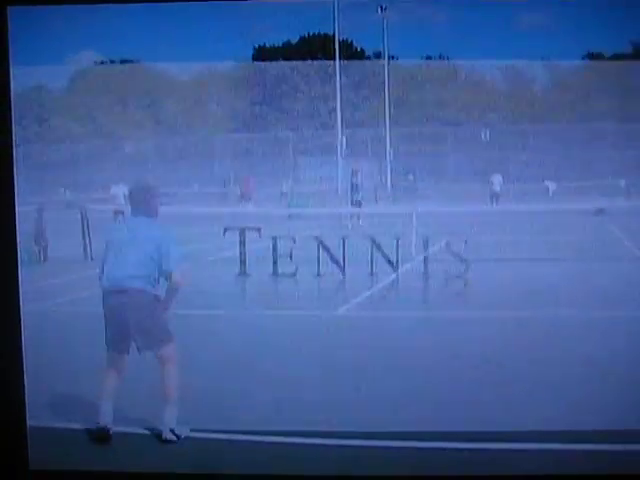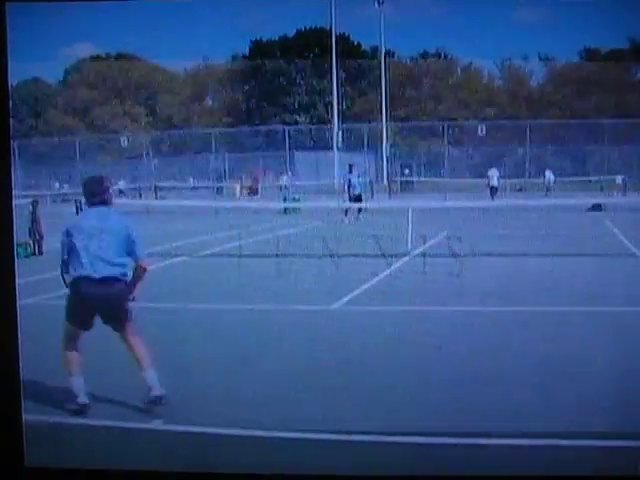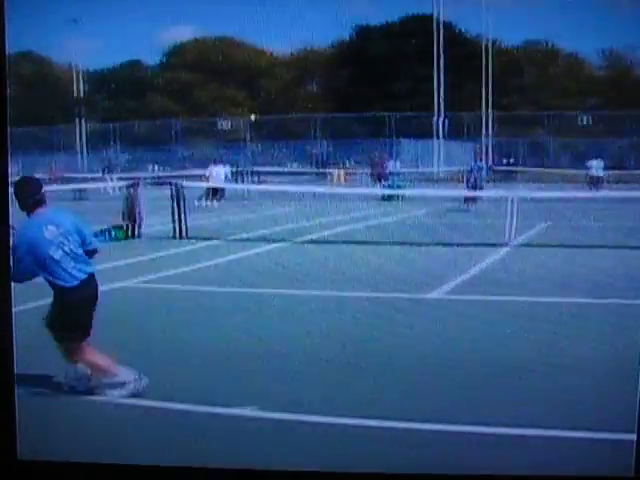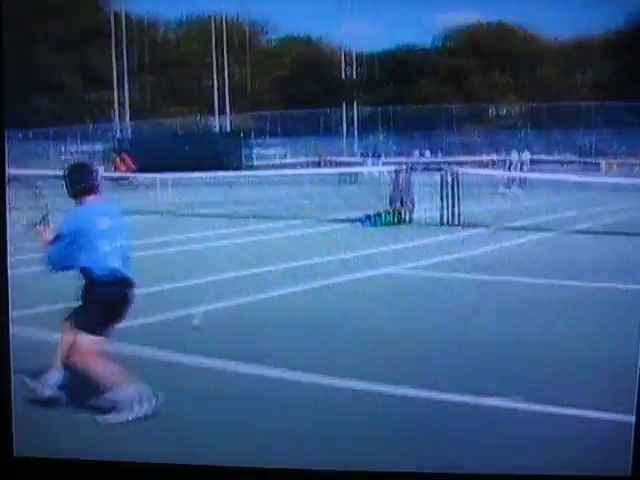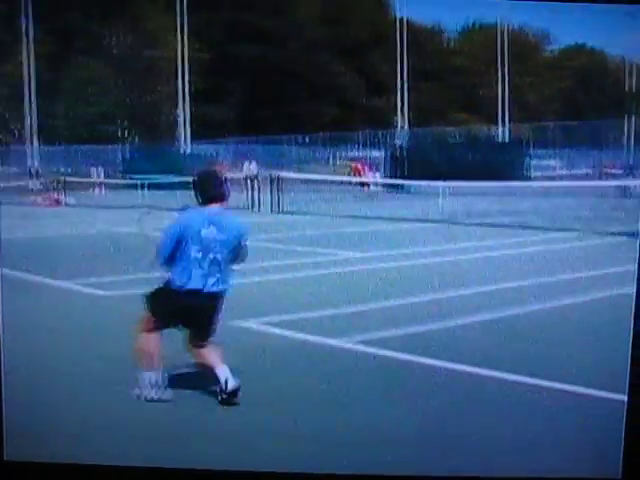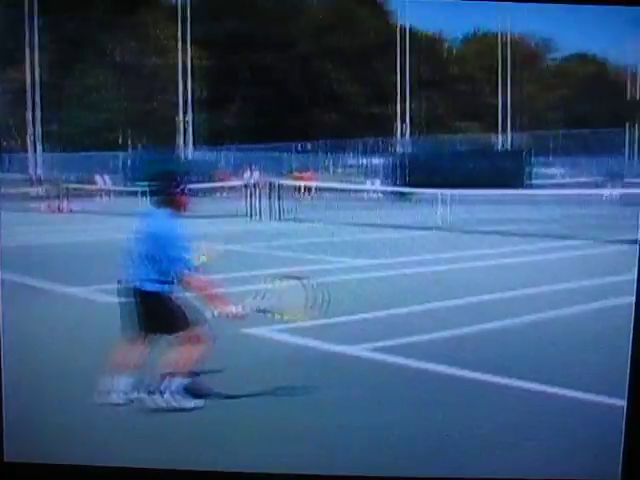
dt=0.5s
person 1, frame 1
left shoulder: (116, 233)
right shoulder: (158, 233)
left elbow: (103, 276)
right elbow: (175, 280)
right wrist: (164, 306)
left hip: (111, 301)
right hip: (141, 300)
left knee: (115, 365)
right knee: (169, 360)
left ankle: (105, 418)
right ankle: (168, 426)
person 1, frame 2
left shoulder: (74, 224)
right shoulder: (121, 223)
left elbow: (65, 264)
right elbow: (141, 265)
right wrist: (129, 290)
left hip: (82, 288)
right hip: (114, 289)
left knee: (70, 341)
right knee: (131, 337)
left ankle: (79, 395)
right ankle: (153, 386)
person 1, frame 3
left shoulder: (24, 234)
right shoulder: (67, 218)
left elbow: (19, 275)
right elbow: (92, 249)
left hip: (71, 294)
right hip: (88, 284)
left knee: (79, 348)
right knee: (55, 326)
left ankle: (129, 379)
right ankle: (80, 375)
person 1, frame 4
left shoulder: (77, 218)
right shoulder: (112, 211)
left elbow: (54, 260)
left wrist: (48, 241)
right wrist: (58, 240)
left hip: (104, 290)
right hip: (119, 288)
left knee: (84, 356)
right knee: (72, 328)
left ankle: (137, 399)
right ankle: (52, 382)
person 1, frame 5
left shoulder: (185, 219)
right shoulder: (236, 226)
left elbow: (163, 257)
right elbow: (239, 256)
left wrist: (178, 255)
left hip: (176, 294)
right hip: (211, 299)
left knee: (147, 330)
right knee: (202, 344)
left ankle: (152, 384)
right ankle: (226, 378)
person 1, frame 6
left shoulder: (151, 218)
right shoulder: (169, 227)
right elbow: (187, 276)
right wrist: (221, 302)
left hip: (134, 291)
right hip: (154, 295)
left knee: (136, 341)
right knee: (197, 340)
left ankle: (115, 387)
right ankle: (167, 391)
